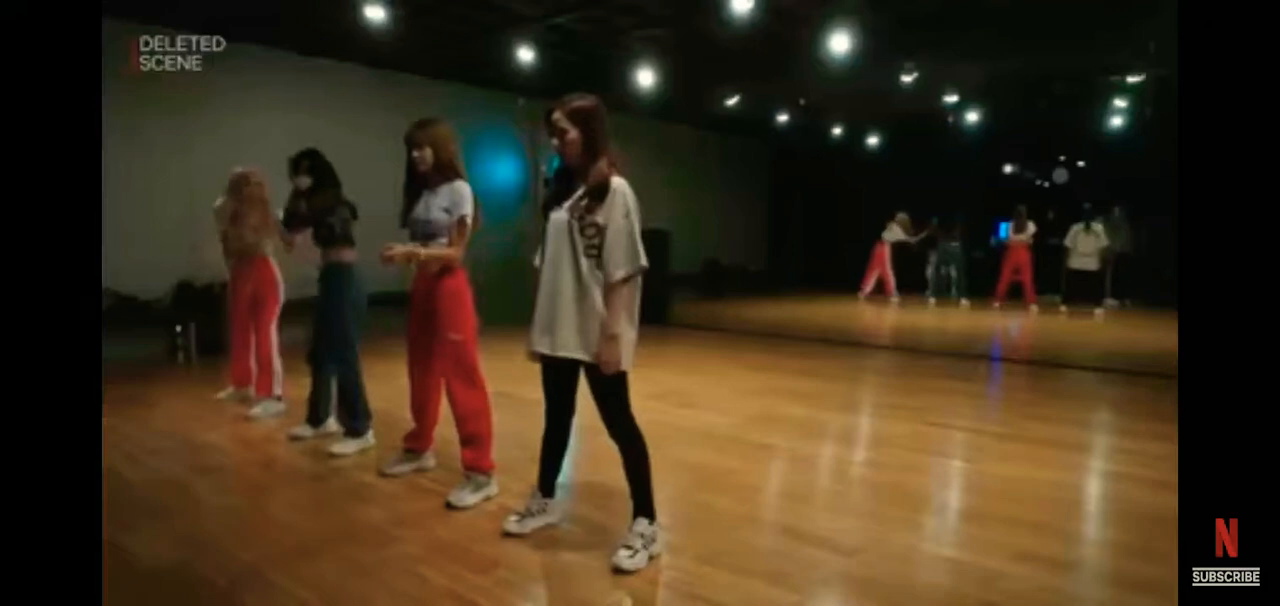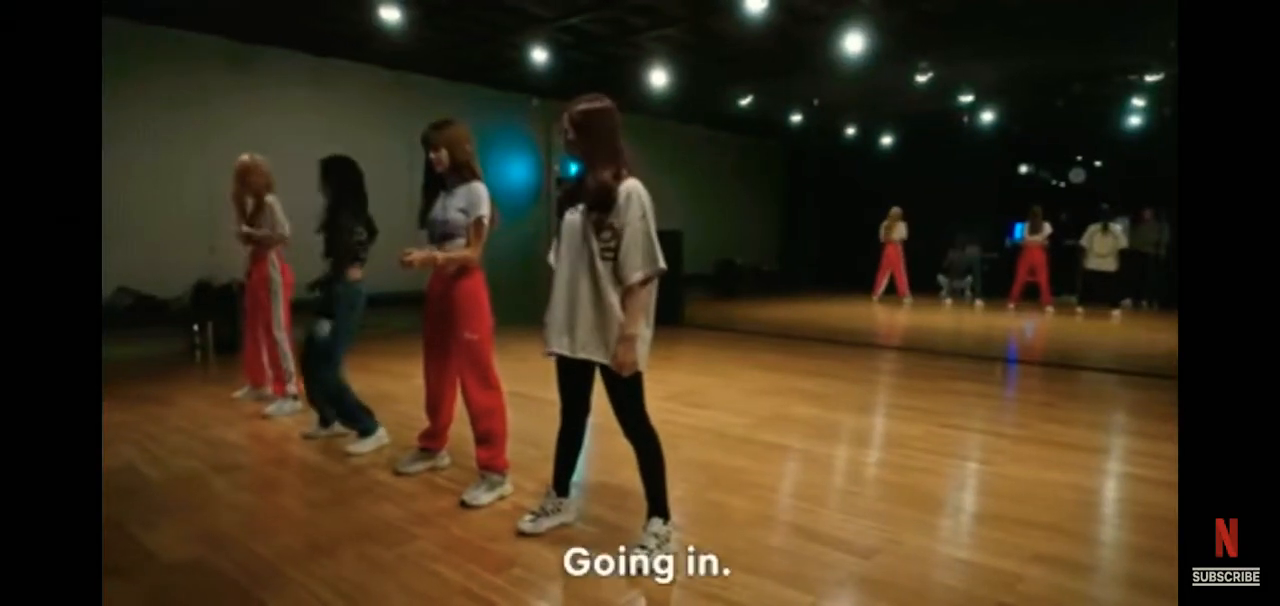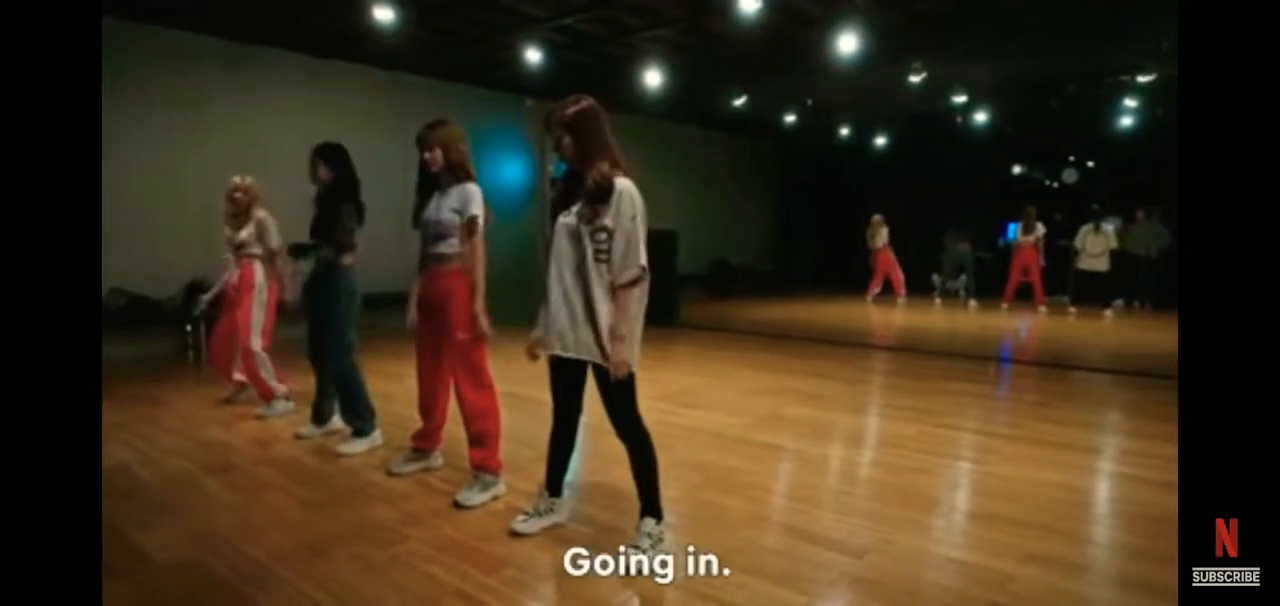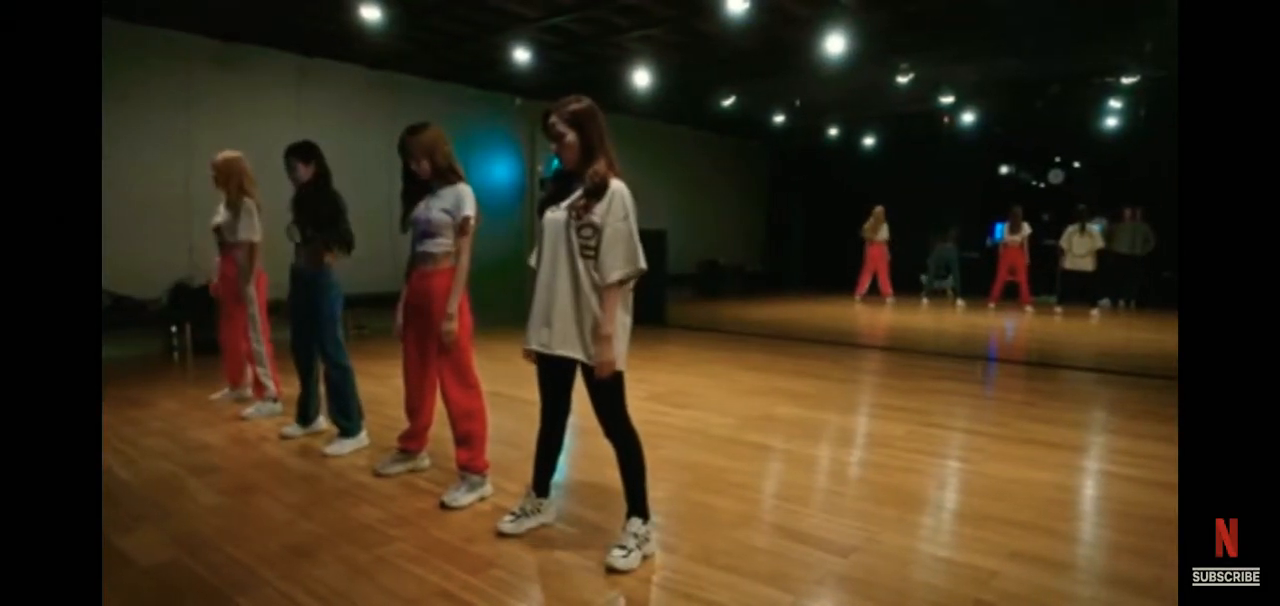
dt=1s
person 1, frame 1
left shoulder: (614, 190)
right shoulder: (563, 191)
left elbow: (623, 272)
right elbow: (549, 266)
left wrist: (612, 335)
right wrist: (539, 326)
left hip: (596, 334)
right hip: (558, 330)
left knee: (618, 423)
right knee: (556, 416)
left ankle: (645, 524)
right ankle: (545, 500)
person 1, frame 2
left shoulder: (629, 193)
right shoulder: (577, 192)
left elbow: (641, 274)
right elbow: (563, 265)
left wrist: (629, 336)
right wrist: (554, 323)
left hip: (612, 335)
right hip: (573, 330)
left knee: (633, 423)
right knee: (572, 416)
left ankle: (659, 523)
right ankle: (560, 499)
person 1, frame 3
left shoulder: (621, 192)
right shoulder: (570, 192)
left elbow: (629, 274)
right elbow: (557, 269)
left wrist: (619, 337)
right wrist: (542, 325)
left hip: (604, 334)
right hip: (565, 331)
left knee: (626, 423)
right knee: (564, 416)
left ankle: (652, 523)
right ankle: (552, 499)
person 1, frame 4
left shoulder: (612, 193)
right shoulder: (560, 192)
left elbow: (616, 274)
right elbow: (545, 267)
left wrist: (606, 335)
right wrist: (534, 328)
left hip: (593, 334)
right hip: (554, 331)
left knee: (614, 424)
right knee: (552, 417)
left ankle: (639, 525)
right ankle: (539, 501)
person 2, frame 1
left shoulder: (458, 190)
right shoulder: (420, 191)
left elbow: (455, 253)
right elbow: (419, 243)
left wrist: (414, 253)
right wrist: (402, 254)
left hip: (449, 287)
right hip: (422, 286)
left knee: (462, 379)
right knee: (422, 373)
left ankle: (480, 471)
right ankle: (419, 448)
person 2, frame 2
left shoulder: (475, 191)
right shoulder: (438, 192)
left elbow: (473, 254)
right elbow: (438, 246)
left wrist: (432, 257)
right wrist: (422, 257)
left hip: (465, 288)
right hip: (438, 287)
left knee: (478, 379)
right knee: (437, 373)
left ankle: (495, 471)
right ankle: (433, 447)
person 2, frame 3
left shoulder: (468, 192)
right shoulder: (431, 194)
left elbow: (477, 254)
right elbow: (426, 253)
left wrist: (478, 308)
right wrist: (414, 296)
left hip: (458, 288)
right hip: (431, 290)
left knee: (472, 381)
right knee: (430, 376)
left ankle: (488, 472)
right ankle: (426, 448)
person 2, frame 4
left shoulder: (460, 193)
right shoulder: (419, 196)
left elbow: (463, 257)
right elbow: (414, 253)
left wrist: (452, 310)
right wrist: (403, 300)
left hip: (444, 288)
right hip: (417, 289)
left knee: (459, 382)
right knee: (416, 377)
left ankle: (475, 472)
right ankle: (413, 449)
person 3, frame 1
left shoulder: (327, 196)
right shoulder: (322, 200)
left elbow: (292, 223)
right elbow: (295, 225)
left wrist: (300, 191)
left hip: (342, 280)
right hip: (333, 279)
left knee: (343, 356)
right knee: (319, 353)
left ankle: (360, 431)
right ankle: (320, 419)
person 3, frame 2
left shoulder: (344, 216)
right shoulder: (345, 213)
left elbow: (341, 267)
left wrist: (326, 314)
right wrist: (321, 282)
left hip: (344, 295)
right hip: (343, 292)
left knee: (323, 367)
right knee: (314, 360)
left ankle: (370, 429)
right ankle: (330, 420)
person 3, frame 3
left shoulder: (345, 204)
right shoulder: (326, 201)
left elbow: (336, 247)
left wrist: (300, 250)
right wrist: (310, 280)
left hip: (338, 281)
right hip: (322, 279)
left knee: (340, 356)
right knee: (320, 354)
left ankle: (366, 430)
right ankle: (325, 417)
person 3, frame 4
left shoulder: (330, 199)
right shoulder: (303, 201)
left elbow: (345, 243)
right elbow: (302, 238)
left wrist: (309, 243)
left hip: (321, 280)
right hip: (300, 278)
left knee: (332, 354)
right knee: (303, 351)
left ankle: (353, 430)
right ankle: (309, 417)
person 4, frame 1
left shoulder: (265, 213)
right shoulder: (224, 209)
right elbow: (227, 240)
left hip: (264, 273)
right hip: (240, 273)
left knee: (265, 334)
right knee: (239, 330)
left ankle: (272, 396)
right ankle: (243, 384)
person 4, frame 2
left shoulder: (269, 201)
right shoulder: (249, 203)
left elbow: (282, 236)
right elbow: (247, 236)
left wrist: (251, 233)
right wrist: (245, 233)
left hip: (272, 269)
right hip: (255, 267)
left knee: (276, 331)
right knee: (254, 329)
left ankle: (289, 394)
right ankle: (259, 383)
person 4, frame 3
left shoulder: (261, 217)
right shoulder: (232, 224)
left elbow: (275, 254)
right elbow: (232, 263)
left wrist: (283, 284)
right wrist: (212, 293)
left hip: (258, 281)
right hip: (237, 283)
left knee: (250, 343)
right knee: (223, 339)
left ankle: (279, 397)
right ankle: (244, 384)
person 4, frame 4
left shoulder: (245, 203)
right shoulder: (224, 203)
left elbow: (253, 246)
right elbow: (224, 247)
left wrist: (248, 283)
right wrist: (219, 278)
left hip: (244, 275)
right hip: (228, 274)
left knee: (254, 336)
right knee: (231, 334)
left ankle: (269, 398)
right ankle: (239, 385)
